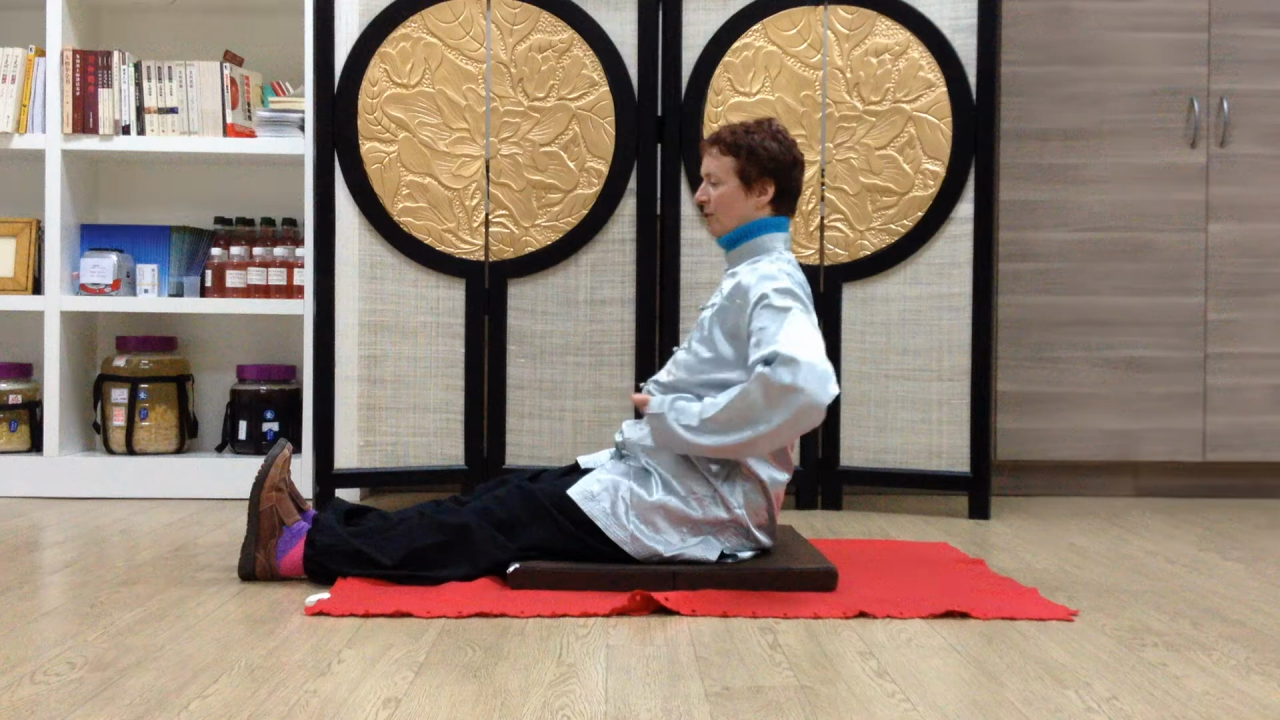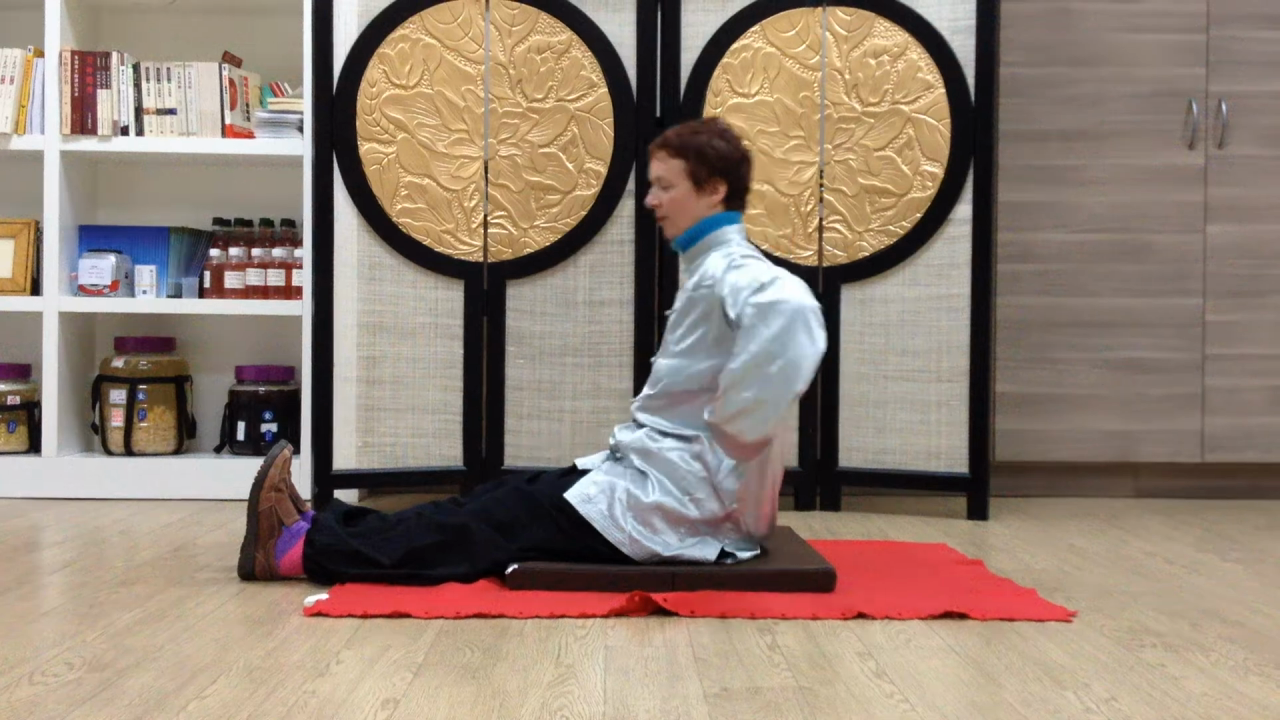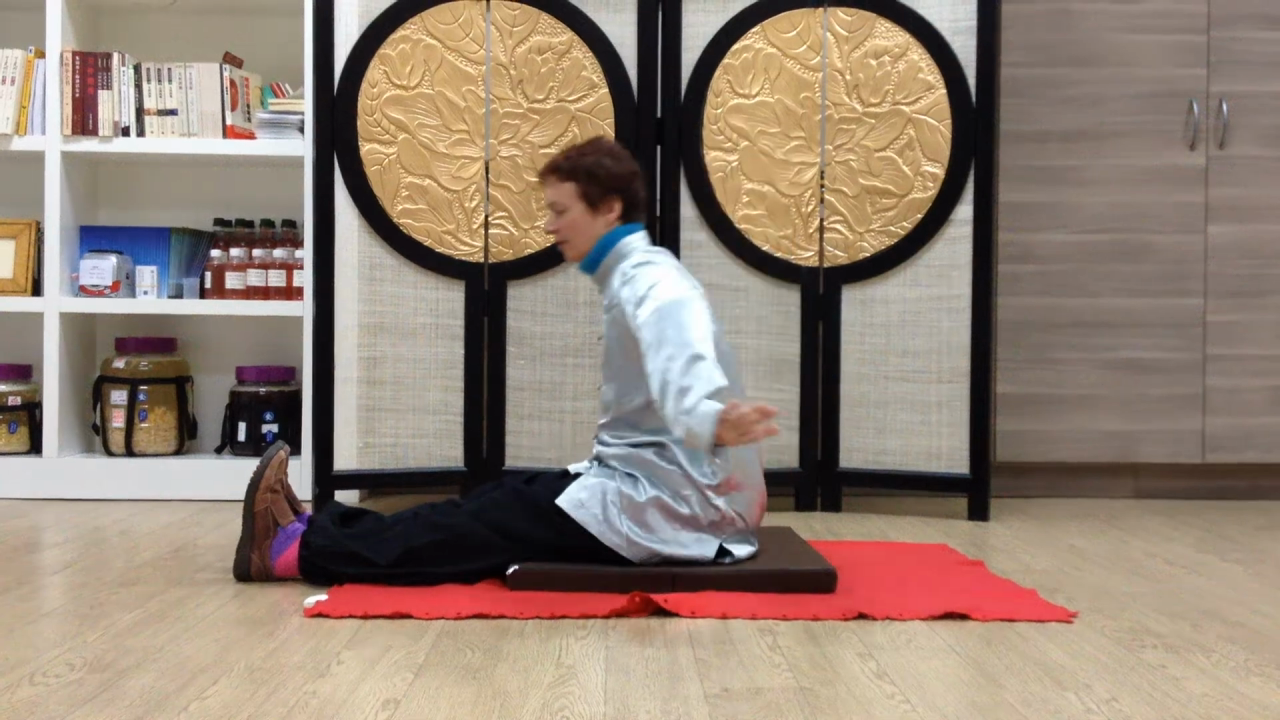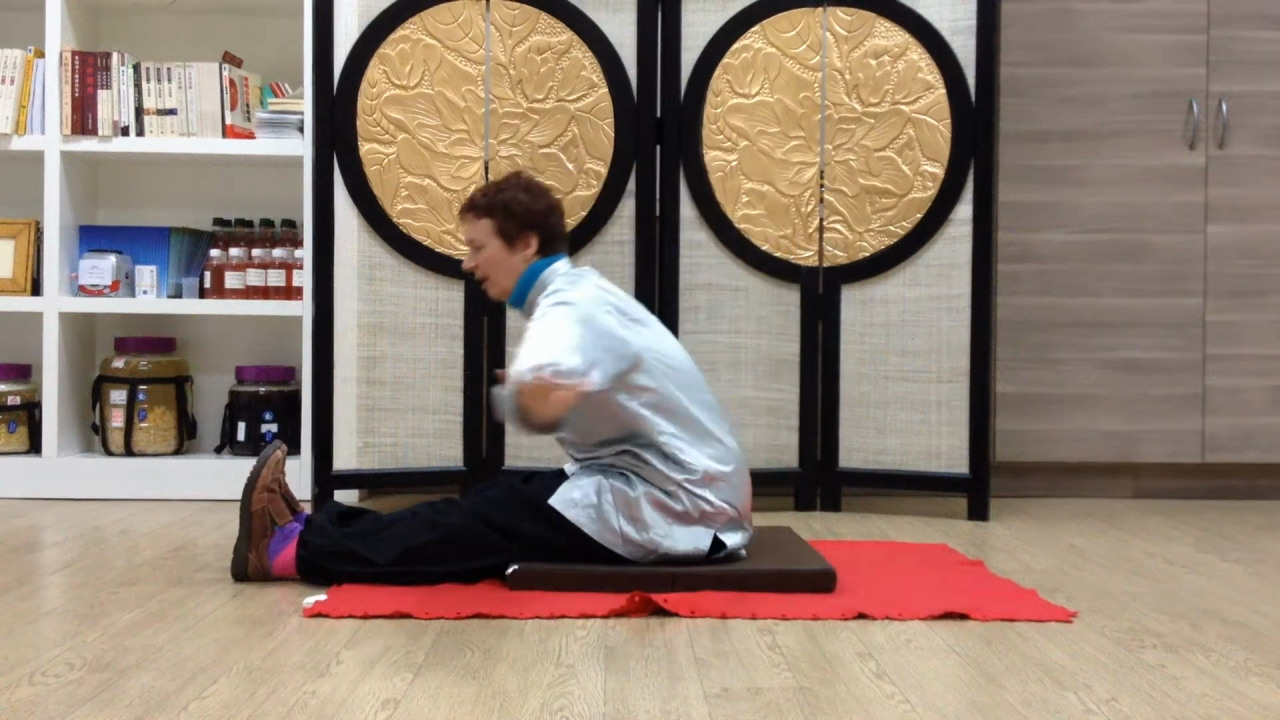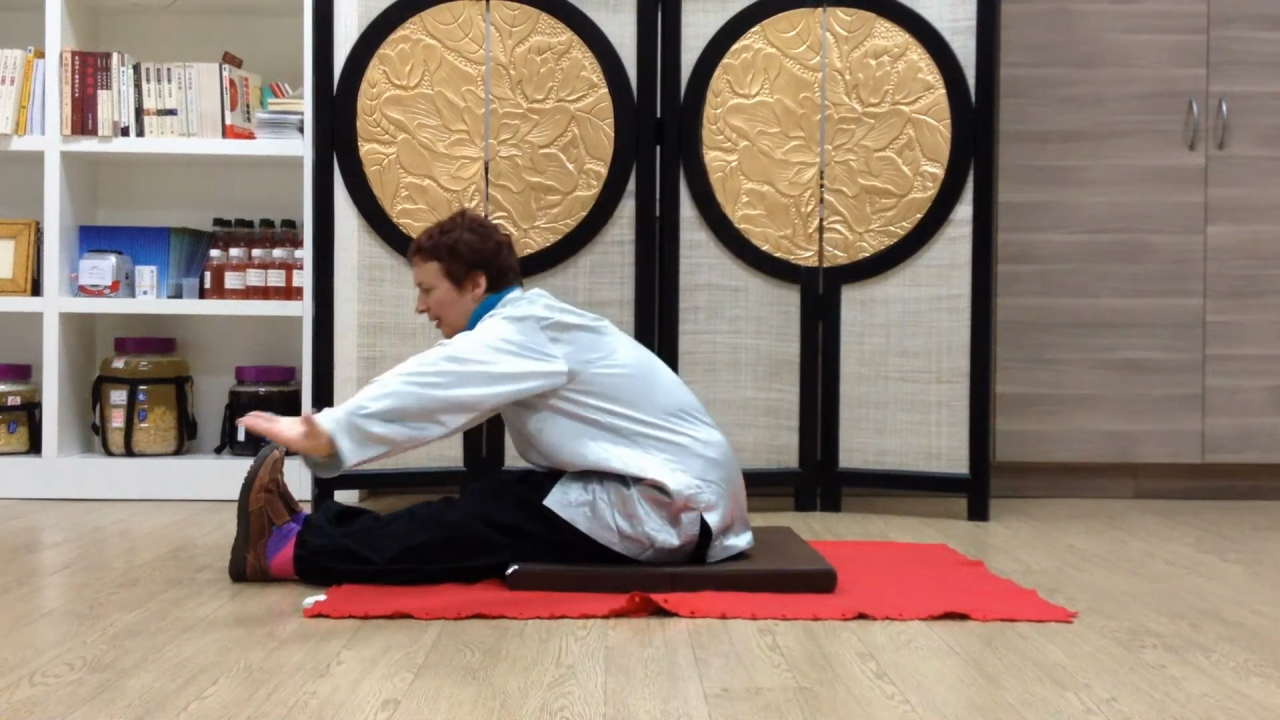
dt=0.4s
person 1, frame 1
left shoulder: (769, 282)
right shoulder: (757, 275)
left elbow: (802, 387)
left wrist: (674, 420)
right wrist: (665, 408)
left hip: (695, 506)
right hip: (676, 483)
left knee: (497, 522)
right knee: (506, 498)
left ankle: (300, 548)
right ankle: (320, 530)
person 1, frame 2
left shoulder: (733, 270)
right shoulder: (716, 269)
left elbow: (792, 312)
left wrist: (737, 426)
left hip: (684, 502)
right hip: (669, 481)
left knee: (496, 524)
right knee: (503, 500)
left ankle: (302, 549)
right ankle: (319, 530)
person 1, frame 3
left shoulder: (647, 282)
right shoulder: (639, 276)
left elbow: (678, 338)
left wrist: (710, 422)
left hip: (679, 505)
right hip: (666, 488)
left knee: (488, 525)
right knee: (496, 501)
left ankle: (298, 550)
right ankle: (316, 532)
person 1, frame 4
left shoulder: (569, 309)
right shoulder: (576, 291)
left elbow: (551, 364)
left wrist: (537, 398)
left hip: (675, 506)
right hip: (678, 492)
left knee: (484, 523)
right knee: (492, 501)
left ankle: (297, 549)
right ankle: (313, 531)
person 1, frame 5
left shoulder: (521, 332)
right shoulder: (532, 319)
left elbow: (429, 387)
right elbow: (441, 387)
left wrist: (328, 433)
left hip: (668, 508)
right hip: (674, 494)
left knee: (478, 524)
right knee: (486, 504)
left ankle: (294, 550)
right ankle: (313, 532)
